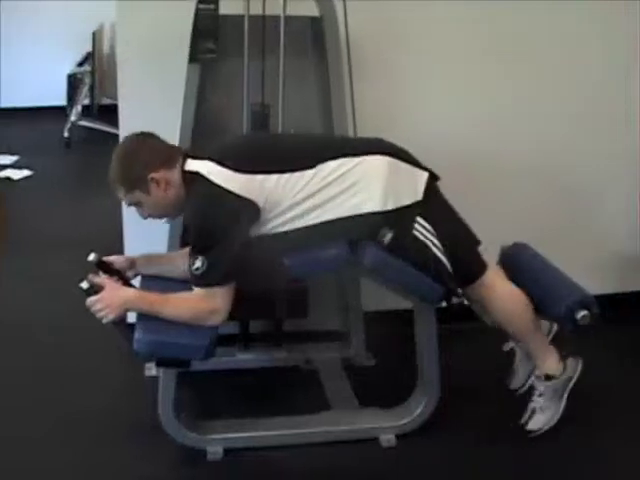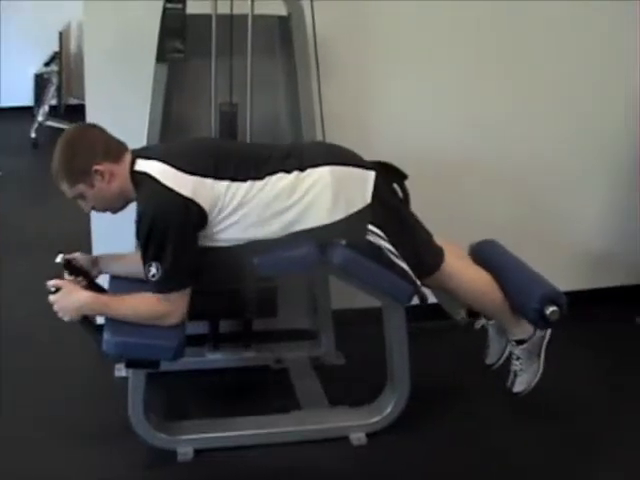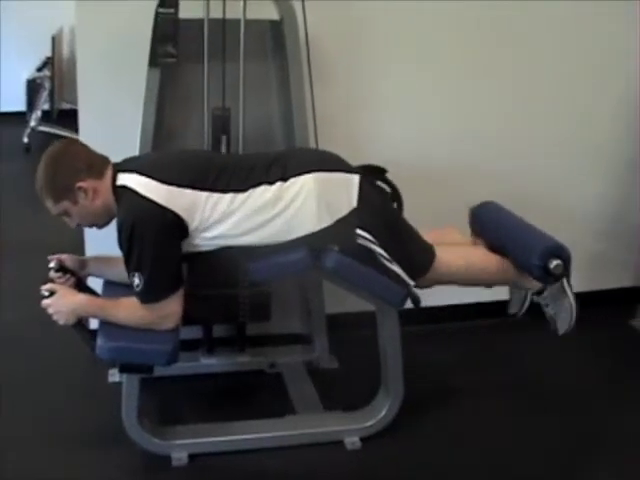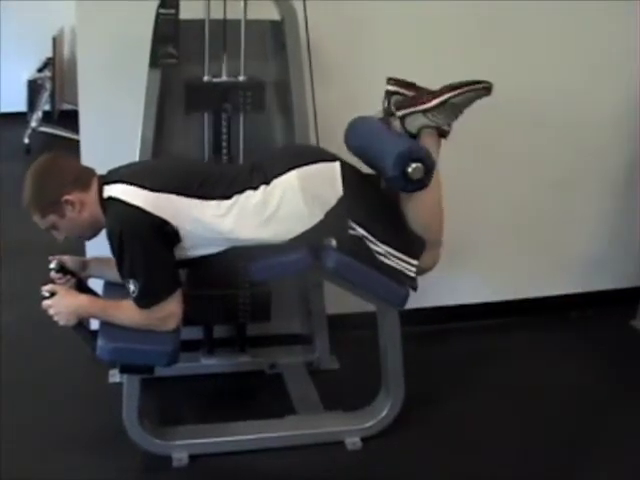
dt=1s
person 1, frame 1
left shoulder: (207, 198)
right shoulder: (202, 173)
left elbow: (212, 308)
right elbow: (207, 261)
left wrist: (131, 300)
right wrist: (139, 263)
left hip: (386, 190)
right hip: (372, 179)
left knee: (477, 280)
right knee: (463, 271)
left ankle: (551, 370)
right ankle: (528, 331)
person 1, frame 2
left shoulder: (160, 199)
right shoulder: (149, 166)
left elbow: (169, 308)
right elbow: (165, 264)
left wrist: (87, 303)
right wrist: (99, 263)
left hip: (340, 197)
right hip: (325, 177)
left knee: (433, 268)
right knee: (427, 257)
left ankle: (522, 332)
right ankle: (498, 315)
person 1, frame 3
left shoulder: (140, 209)
right shoulder: (133, 176)
left elbow: (163, 313)
right elbow: (152, 265)
left wrist: (83, 305)
right wrist: (88, 264)
left hip: (328, 207)
right hip: (318, 184)
left knee: (427, 268)
right knee: (420, 249)
left ankle: (534, 278)
right ankle: (508, 252)
person 1, frame 4
left shoulder: (126, 218)
right shoulder: (119, 186)
left elbow: (163, 314)
right elbow: (152, 269)
left wrist: (84, 306)
right wrist: (86, 267)
left hip: (318, 202)
right hip: (301, 175)
left knee: (422, 254)
right knee: (391, 225)
left ankle: (424, 126)
right ankle: (409, 123)
